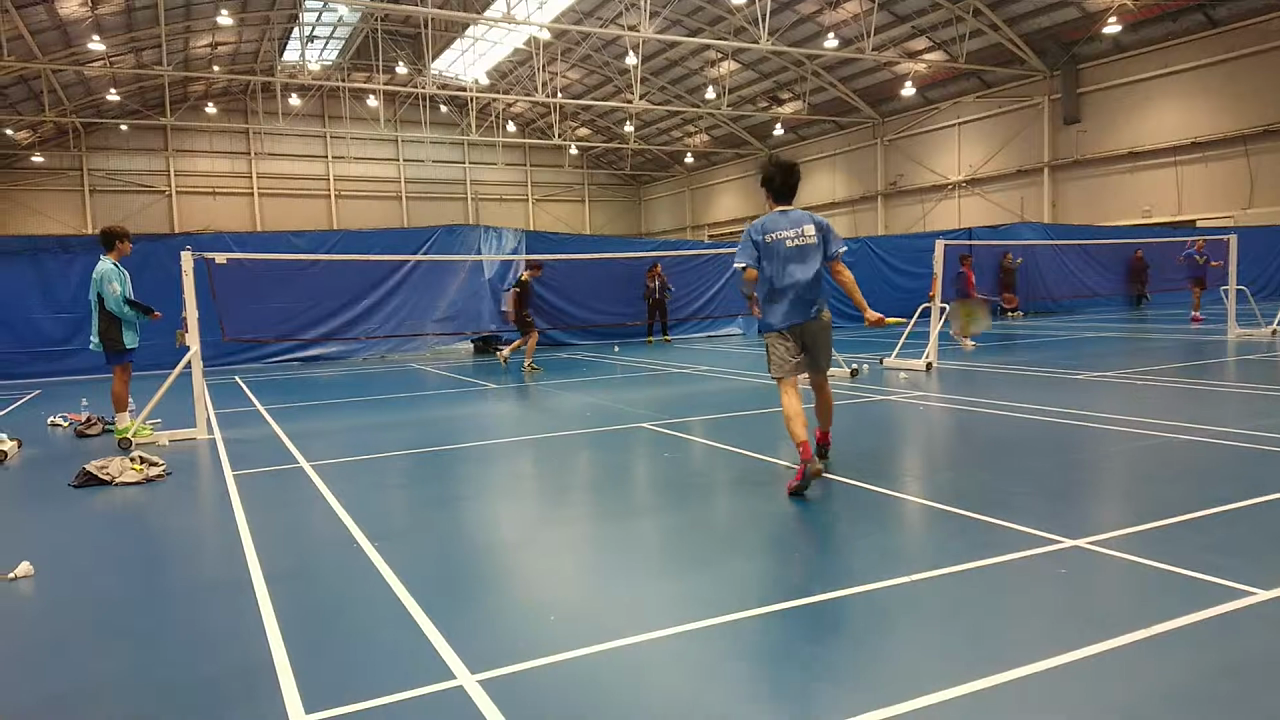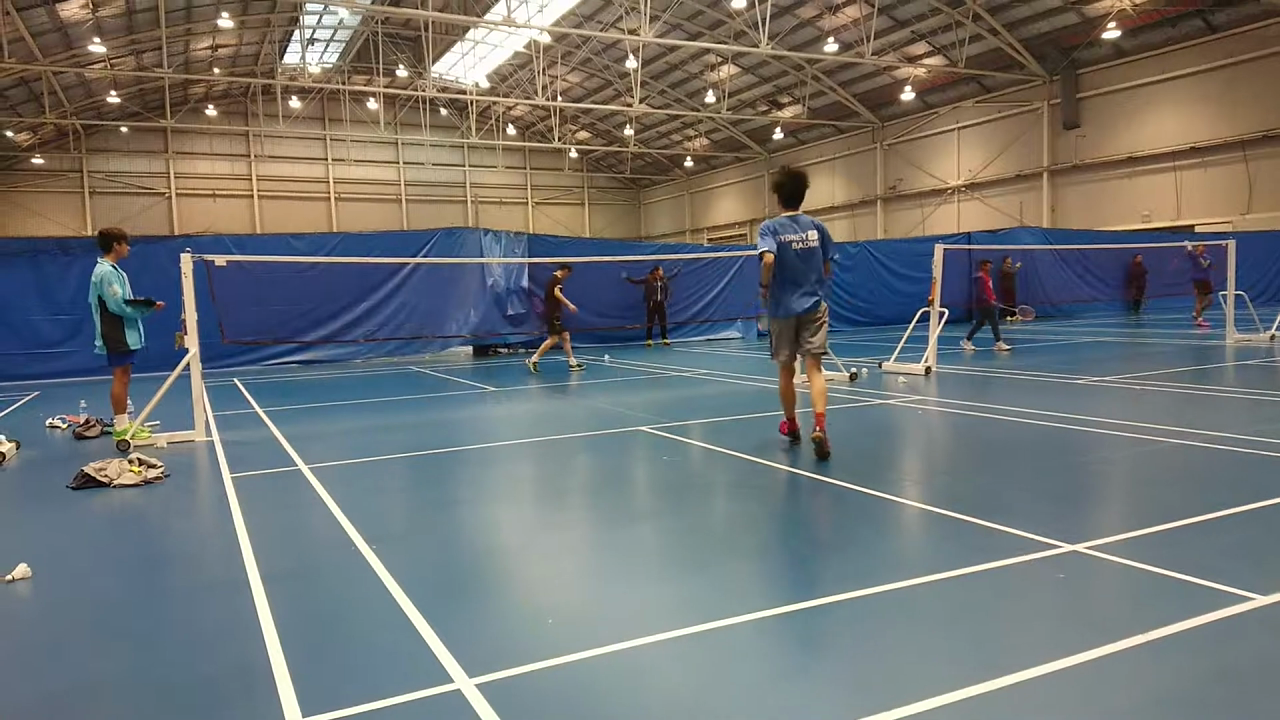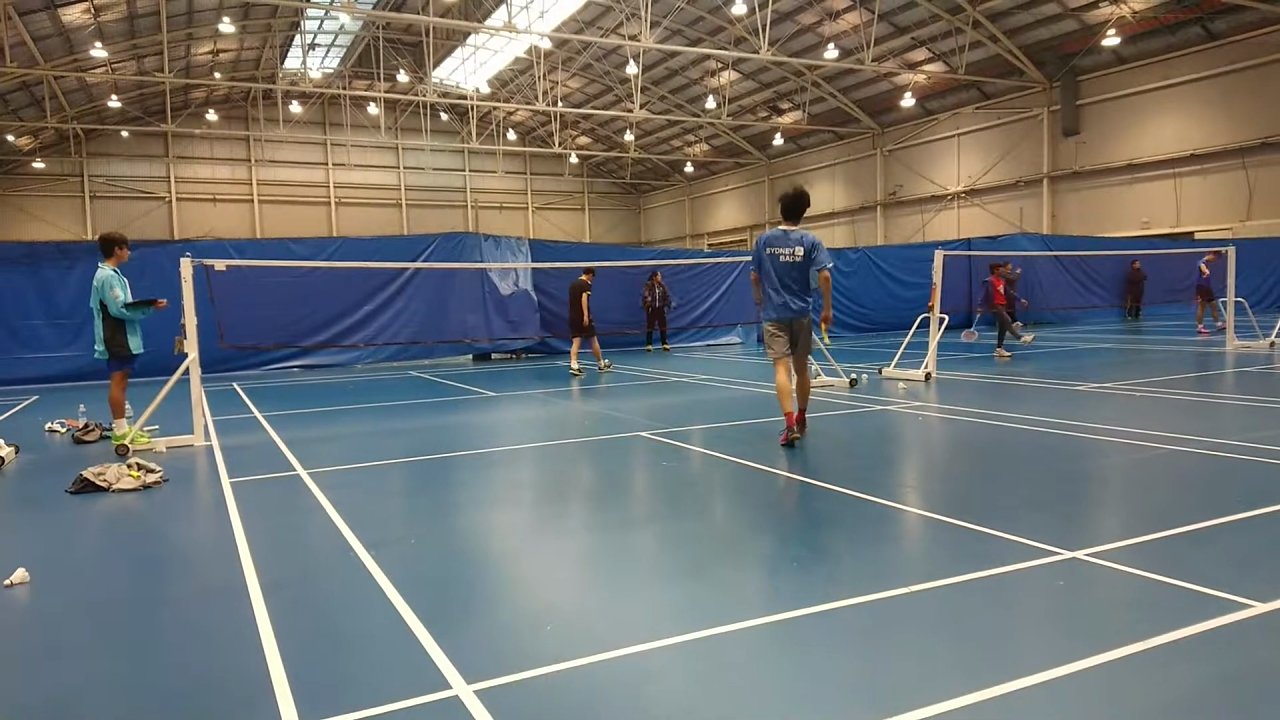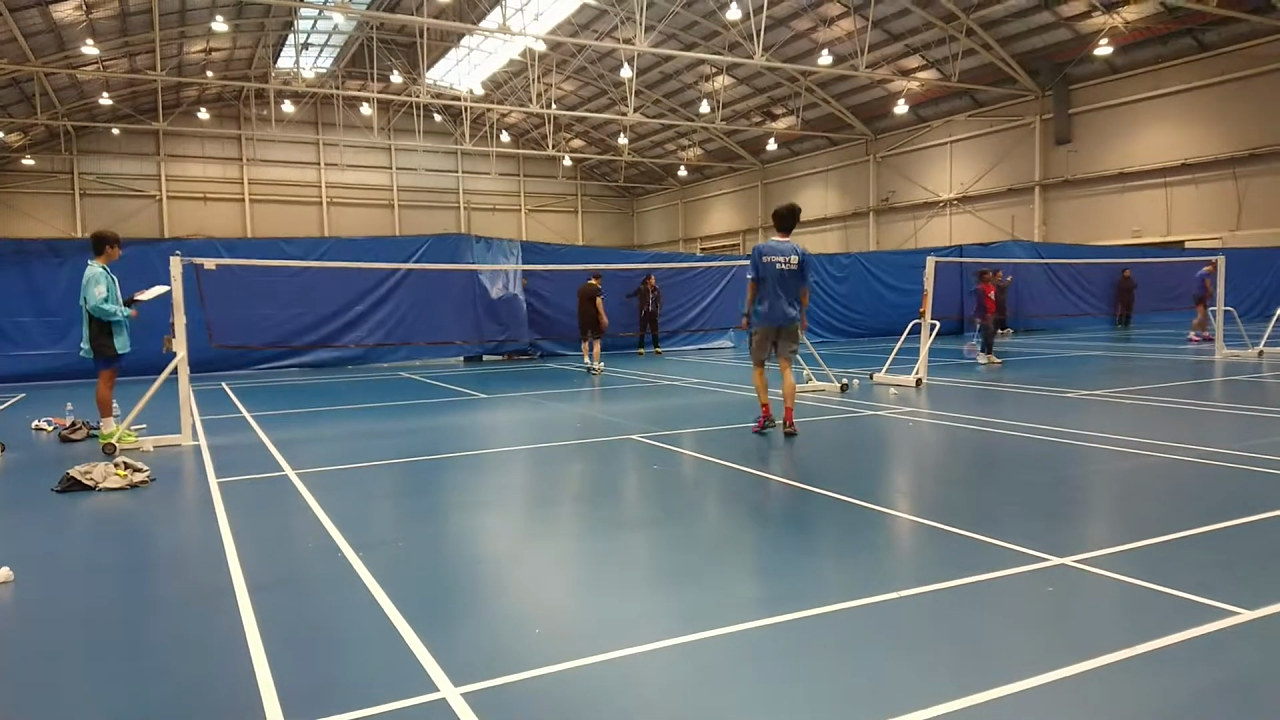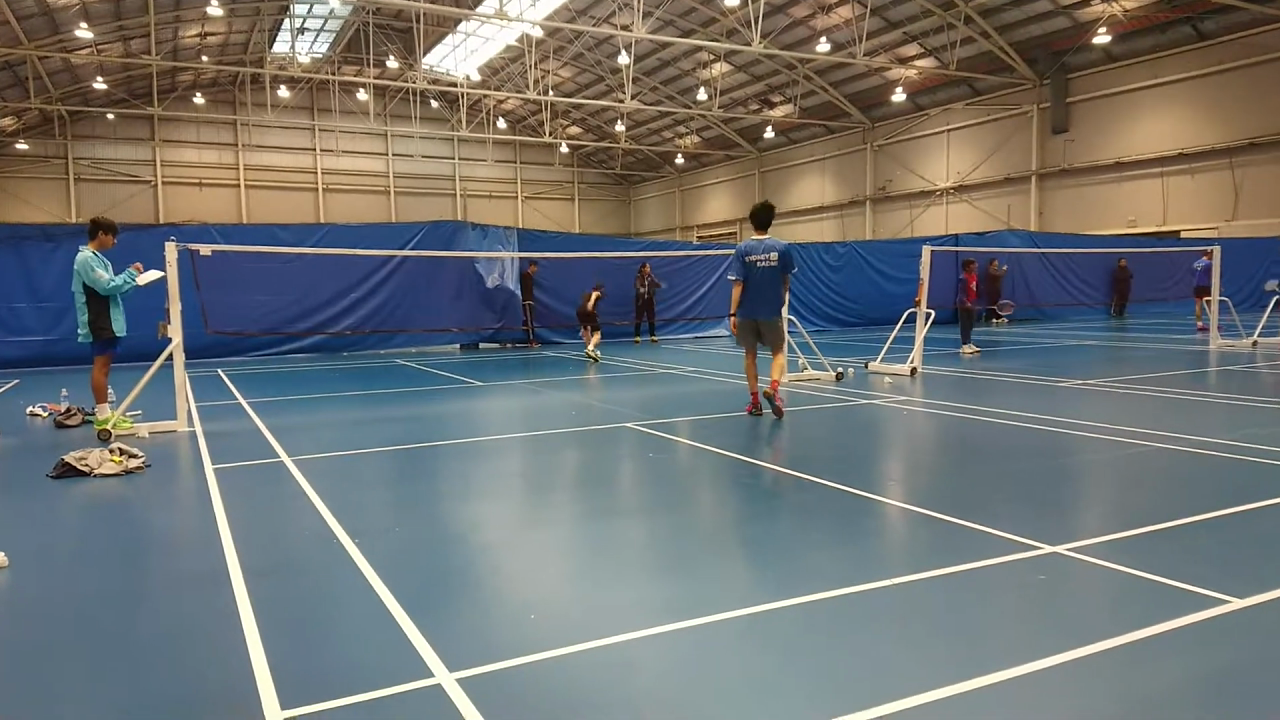
dt=0.4s
person 1, frame 1
left shoulder: (757, 228)
right shoulder: (818, 224)
left elbow: (750, 276)
right elbow: (839, 271)
left wrist: (750, 296)
right wrist: (865, 310)
left hip: (779, 319)
right hip: (816, 315)
left knee: (789, 389)
right knee: (820, 382)
left ankle: (807, 458)
right ankle: (824, 441)
person 1, frame 2
left shoulder: (769, 227)
right shoulder: (817, 227)
left elbow: (768, 260)
right elbow: (827, 268)
left wrist: (764, 286)
left hip: (783, 310)
right hip: (813, 308)
left knee: (786, 370)
right knee: (814, 369)
left ankle: (791, 425)
right ankle: (819, 427)
person 1, frame 3
left shoulder: (764, 240)
right shoulder: (810, 241)
left elbow: (755, 277)
right elbow: (825, 276)
left wrist: (758, 297)
right wrist: (827, 308)
left hip: (774, 314)
right hip: (802, 313)
left knee: (782, 368)
right knee: (801, 367)
left ankle: (790, 426)
right ankle: (801, 419)
person 1, frame 4
left shoulder: (760, 250)
right shoulder: (800, 253)
left elbow: (753, 286)
right elbow: (803, 290)
left wrist: (747, 314)
right wrist: (803, 316)
left hip: (763, 318)
right hip: (789, 318)
left knee: (759, 365)
right knee: (786, 367)
left ankle: (765, 414)
right ankle: (788, 420)
person 1, frame 5
left shoulder: (742, 249)
right shoulder: (783, 248)
left elbow: (738, 284)
right elbow: (786, 281)
left wrist: (732, 313)
left hip: (747, 312)
right hip: (772, 312)
left knee: (750, 355)
right knee: (778, 353)
left ankle: (755, 401)
right ankle: (773, 389)
person 2, frame 1
left shoulder: (114, 268)
right shoulder: (108, 270)
right elbow: (116, 306)
left wrist: (142, 311)
right wrist: (144, 315)
left hip: (123, 332)
right hip: (116, 334)
left knee: (125, 376)
right knee: (120, 376)
left ankle: (125, 420)
right ankle: (122, 425)
person 2, frame 2
left shoulder: (112, 270)
right shoulder: (106, 272)
right elbow: (118, 306)
left wrist: (141, 303)
right wrist: (147, 308)
left hip: (124, 333)
right hip: (117, 335)
left knee: (124, 377)
right knee: (120, 378)
left ankle: (124, 422)
right ankle: (121, 427)
person 2, frame 3
left shoulder: (111, 274)
right shoulder: (108, 276)
right elbow: (119, 309)
left wrist: (146, 306)
right wrist: (149, 308)
left hip: (123, 338)
right hip: (117, 340)
left knee: (121, 382)
right knee: (118, 382)
left ankle: (122, 427)
right ankle: (120, 432)
person 2, frame 4
left shoulder: (102, 272)
right shoulder: (96, 274)
right elbow: (96, 306)
left wrist: (129, 302)
right wrist: (125, 313)
left hip: (112, 337)
right hip: (104, 338)
left knee: (109, 380)
right knee: (106, 381)
left ankle: (109, 426)
right ankle: (107, 430)
person 2, frame 5
left shoulder: (96, 258)
right shoulder: (86, 259)
right elbow: (107, 287)
left wrist: (130, 279)
right wrist: (130, 273)
left hip: (108, 321)
right hip: (100, 323)
left knee: (104, 366)
right knee: (101, 366)
left ankle: (105, 412)
right ankle: (102, 416)
